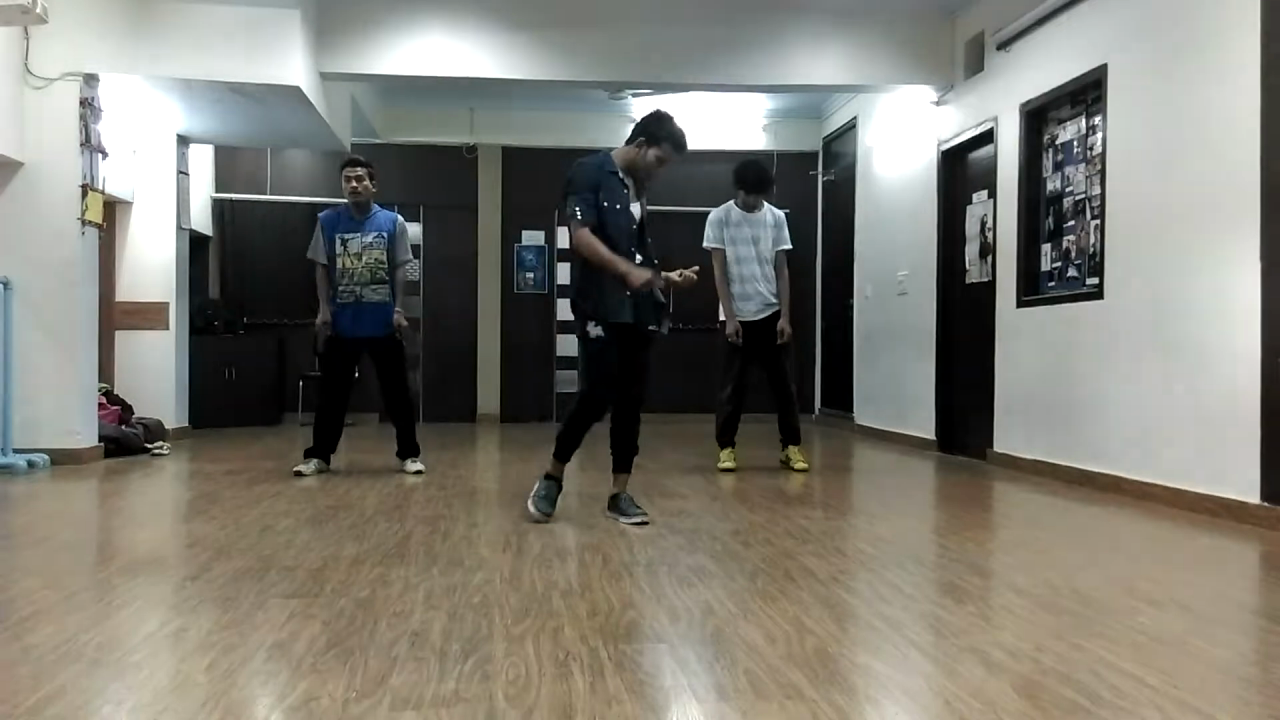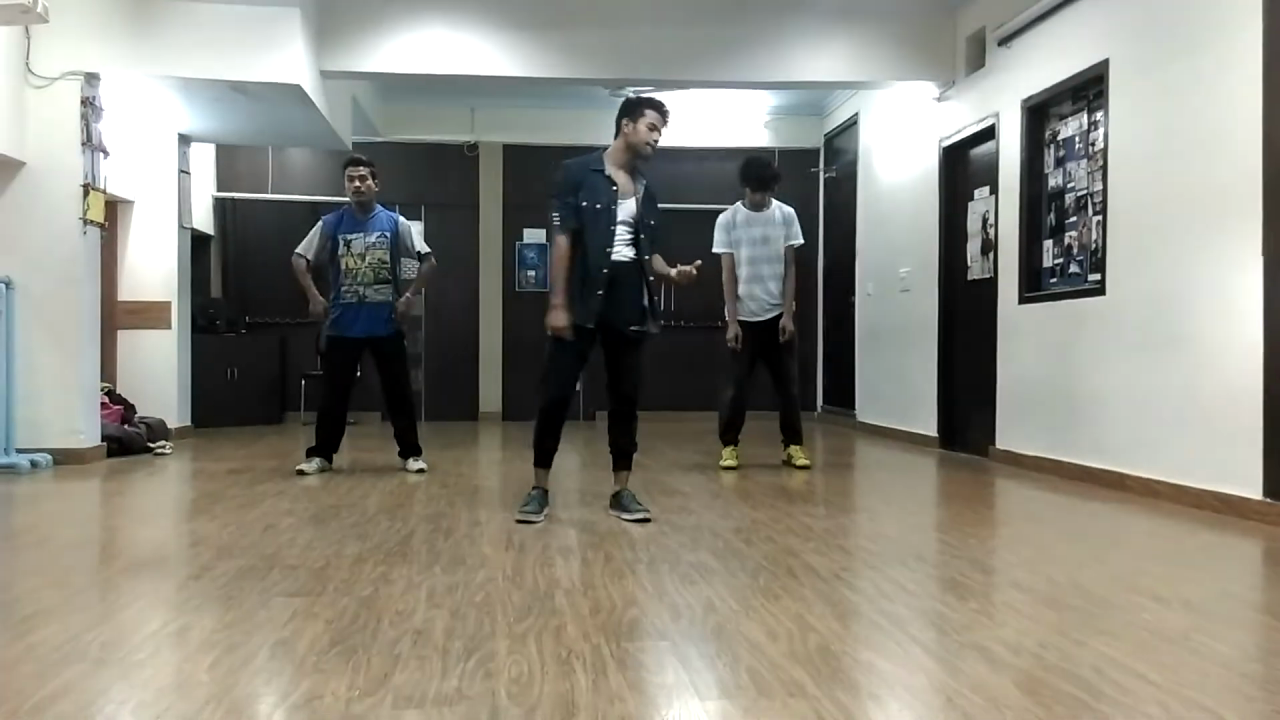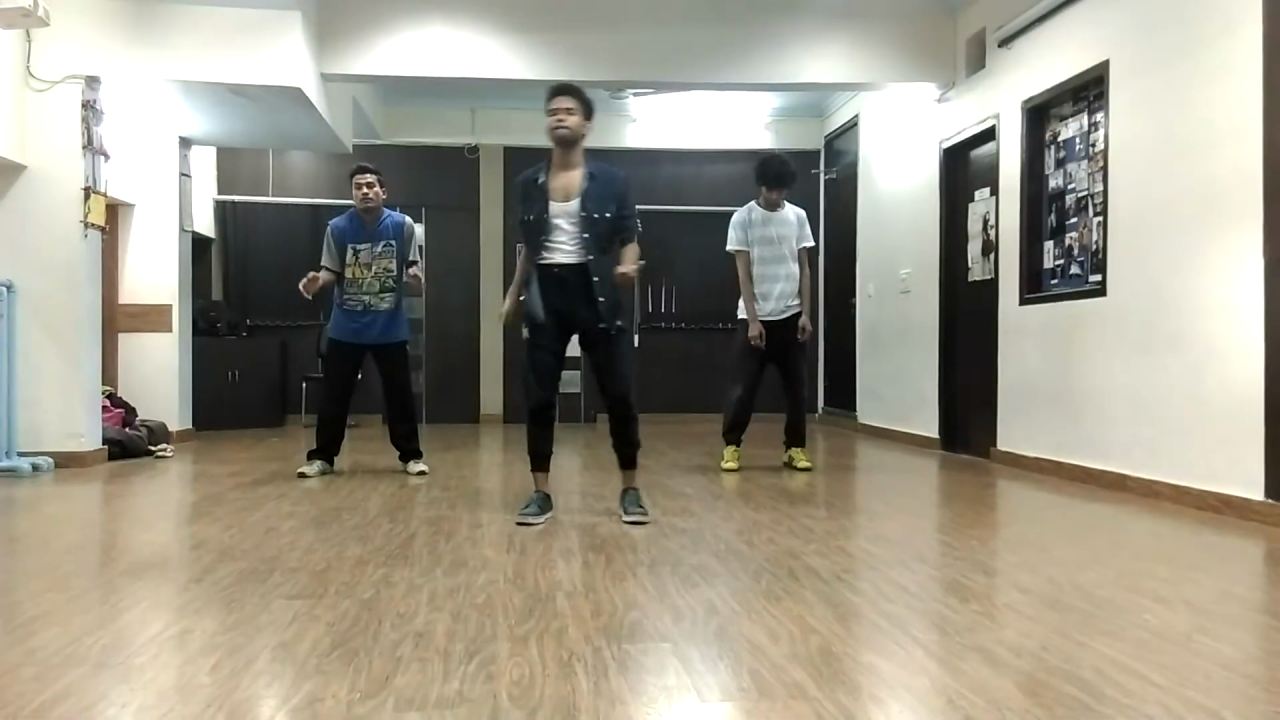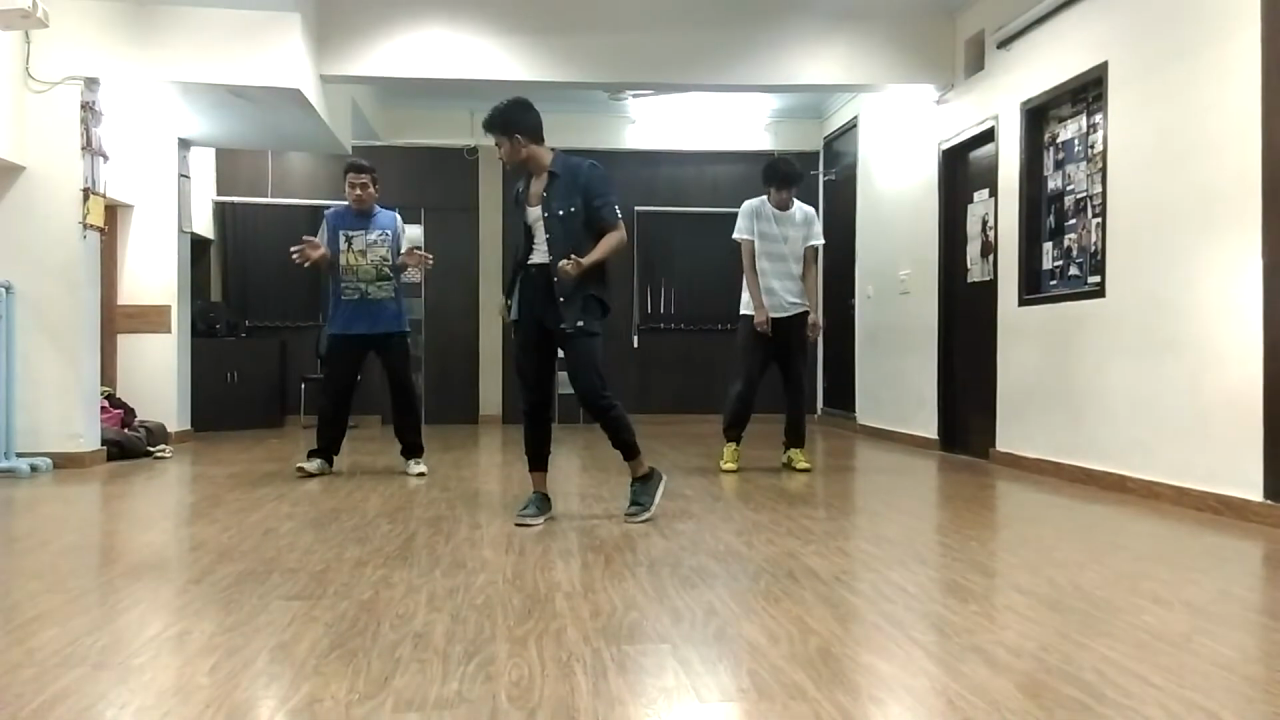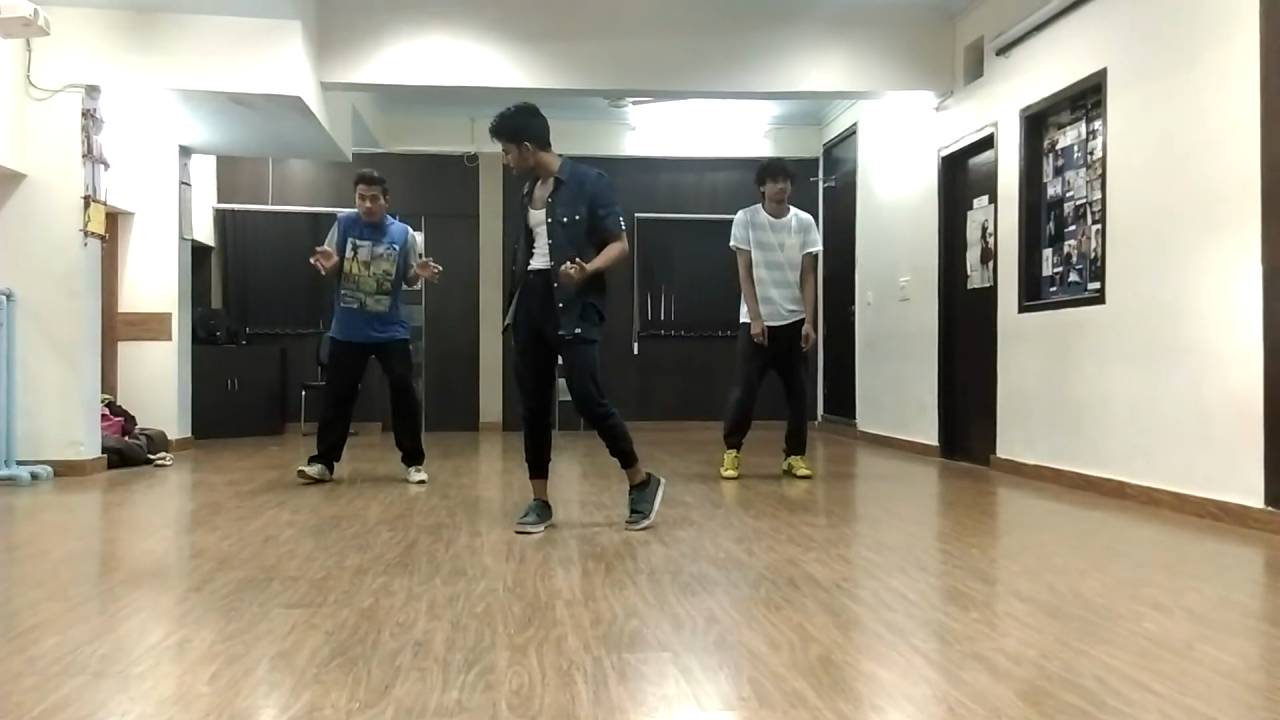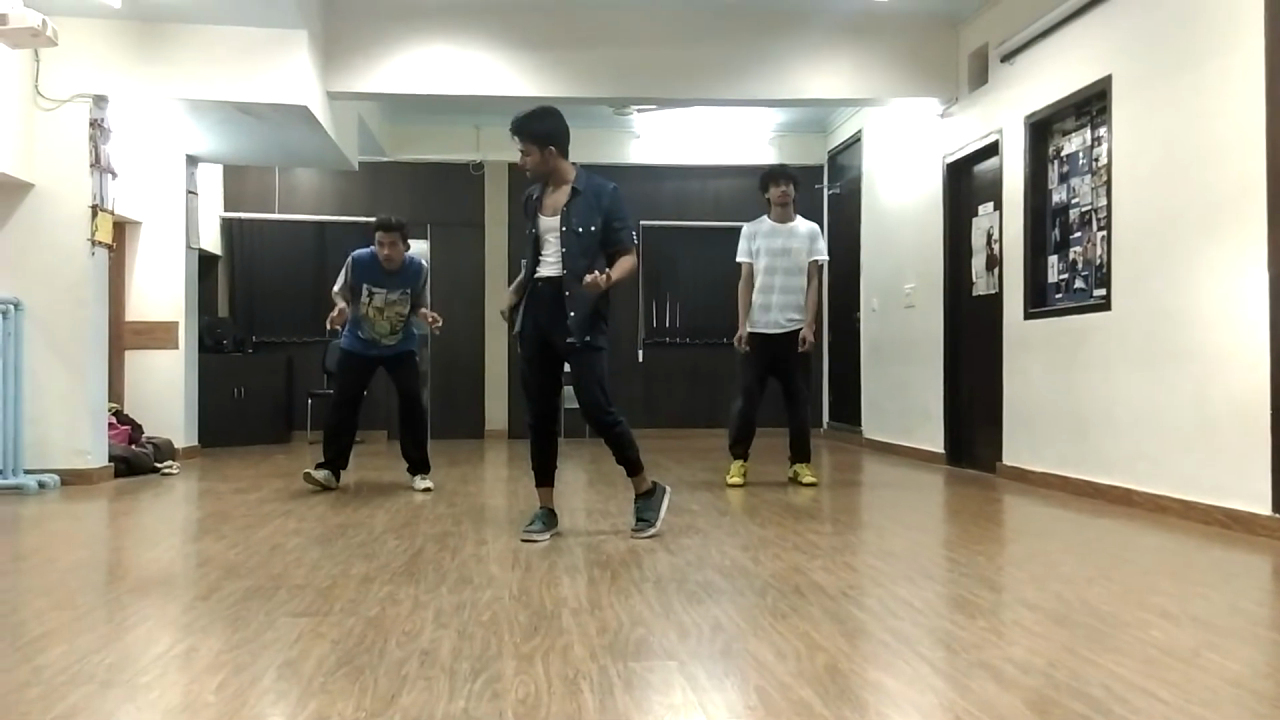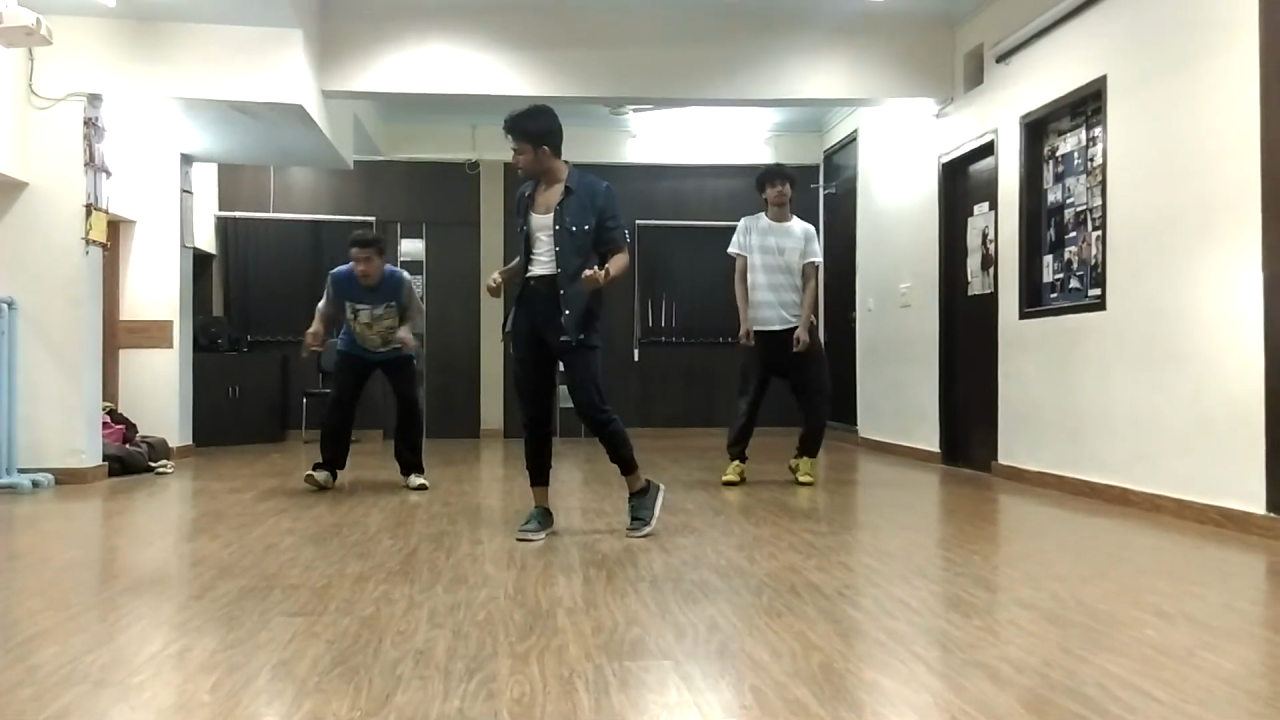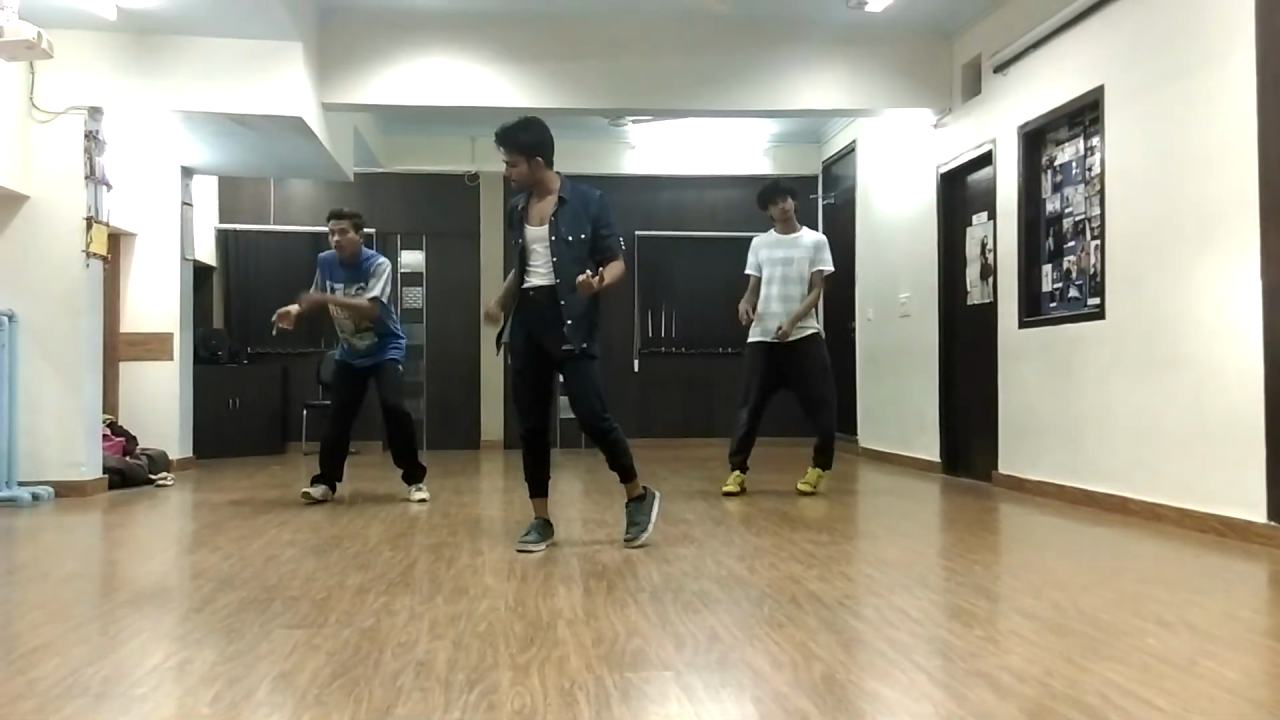
dt=0.4s
person 1, frame 1
left shoulder: (638, 187)
right shoulder: (590, 172)
right elbow: (580, 235)
left wrist: (663, 277)
right wrist: (627, 271)
left hip: (636, 303)
right hip: (601, 300)
left knee: (631, 398)
right knee: (598, 393)
left ankle: (619, 493)
right ankle: (552, 477)
person 1, frame 2
left shoulder: (645, 189)
right shoulder: (577, 173)
right elbow: (561, 240)
left wrist: (670, 272)
right wrist: (557, 304)
left hip: (628, 298)
right hip: (584, 296)
left knee: (625, 397)
right knee: (556, 393)
left ankle: (621, 491)
right ankle: (539, 489)
person 1, frame 3
left shoulder: (610, 181)
right shoulder: (529, 183)
left elbow: (628, 239)
left wrist: (627, 266)
right wrist: (514, 293)
left hip: (595, 294)
right hip: (546, 295)
left knee: (618, 393)
right knee: (539, 397)
left ankle: (629, 489)
right ankle: (541, 494)
person 1, frame 4
left shoulder: (583, 173)
right shoulder: (522, 188)
left elbow: (617, 233)
left wrist: (583, 264)
right wrist: (513, 297)
left hip: (574, 297)
right hip: (531, 296)
left knee: (591, 391)
right knee: (534, 399)
left ankle: (644, 474)
right ankle: (539, 494)
person 1, frame 5
left shoulder: (589, 182)
right shoulder: (528, 191)
left elbow: (619, 244)
left wrist: (586, 270)
right wrist: (514, 298)
left hip: (573, 304)
right hip: (531, 302)
left knee: (588, 399)
right knee: (533, 405)
left ankle: (642, 482)
right ankle: (540, 502)
person 1, frame 6
left shoulder: (602, 193)
right shoulder: (533, 197)
left elbow: (628, 255)
left wrist: (607, 279)
right wrist: (514, 293)
left hip: (580, 312)
right hip: (537, 310)
left knee: (596, 407)
right knee: (540, 413)
left ankle: (647, 490)
right ankle: (546, 510)
person 1, frame 7
left shoulder: (595, 192)
right shoulder: (525, 196)
left elbow: (621, 253)
left wrist: (604, 274)
right wrist: (505, 274)
left hip: (573, 309)
right hip: (529, 309)
left knee: (590, 405)
right knee: (534, 413)
left ankle: (641, 489)
right ankle: (541, 509)
person 1, frame 8
left shoulder: (588, 201)
right shoulder: (517, 208)
left elbow: (616, 261)
left wrist: (598, 282)
right wrist: (499, 302)
left hip: (571, 319)
right hip: (527, 319)
left knee: (592, 414)
right knee: (532, 424)
left ankle: (639, 496)
right ankle: (541, 520)
person 2, frame 1
left shoulder: (776, 218)
right shoulder: (719, 217)
left elbow: (782, 270)
right elbow: (719, 271)
left wrist: (784, 316)
right wrist: (730, 317)
left hip: (771, 314)
right hip: (737, 316)
left knee: (783, 383)
right knee: (733, 385)
left ankle: (791, 447)
right ankle: (726, 448)
person 2, frame 2
left shoulder: (786, 215)
right shoulder: (728, 220)
left elbow: (790, 268)
right elbow: (728, 274)
left wrist: (788, 314)
right wrist: (732, 321)
left hip: (777, 315)
right hip: (744, 317)
left knee: (787, 383)
right knee: (737, 385)
left ankle: (793, 445)
right ankle: (729, 446)
person 2, frame 3
left shoulder: (798, 217)
right shoulder: (742, 219)
left elbow: (804, 269)
right elbow: (743, 273)
left wrist: (805, 313)
right wrist: (753, 320)
left hip: (791, 316)
right hip: (755, 317)
left knee: (796, 385)
right knee: (744, 385)
left ankle: (795, 448)
right ankle: (731, 446)
person 2, frame 4
left shoulder: (808, 215)
right shoulder: (751, 210)
left elbow: (810, 267)
right elbow: (748, 263)
left wrist: (813, 311)
right wrist: (760, 308)
left hip: (795, 313)
right hip: (756, 312)
left knee: (797, 384)
right knee: (745, 382)
left ankle: (794, 448)
right ankle: (731, 445)
person 2, frame 5
left shoulder: (805, 222)
right shoulder: (745, 219)
left elbow: (808, 276)
right elbow: (744, 273)
left wrist: (809, 322)
right wrist: (755, 318)
left hip: (794, 321)
right hip: (755, 320)
left knee: (798, 391)
right knee: (744, 389)
left ankle: (795, 455)
right ankle: (731, 452)
person 2, frame 6
left shoulder: (810, 231)
right shoulder: (752, 230)
left elbow: (813, 281)
right elbow: (745, 281)
left wrist: (809, 325)
right wrist: (742, 325)
left hip: (795, 329)
right hip: (758, 329)
left knee: (799, 399)
right knee: (747, 398)
left ankle: (800, 463)
right ankle: (738, 462)
person 2, frame 7
left shoulder: (806, 231)
right shoulder: (748, 226)
left elbow: (810, 282)
right elbow: (740, 277)
left wrist: (804, 325)
right wrist: (744, 320)
left hip: (796, 326)
right hip: (760, 327)
left knee: (817, 391)
right knee: (750, 396)
left ankle: (803, 458)
right ankle: (737, 460)
person 2, frame 8
left shoulder: (816, 240)
right shoulder: (759, 244)
left elbow: (816, 291)
right elbow: (753, 289)
left wrist: (792, 321)
right wrist: (745, 304)
left hip: (805, 335)
right hip: (762, 338)
left knee: (822, 404)
right knee: (751, 406)
left ankle: (818, 467)
right ankle: (737, 470)
person 3, frame 1
left shoulder: (393, 222)
right shoulder: (328, 221)
left elbow: (400, 269)
right elbow: (321, 269)
left wrist: (398, 309)
right wrist: (323, 309)
left hip: (383, 323)
right hip: (342, 324)
left knee: (397, 391)
right knee: (332, 391)
left ankle: (409, 454)
right ankle: (319, 455)
person 3, frame 2
left shoulder: (395, 223)
right shoulder: (330, 224)
left elbow: (428, 260)
right elbow: (299, 259)
left wrist: (409, 296)
right wrist: (314, 297)
left hip: (386, 324)
right hip: (342, 324)
left knee: (399, 391)
right knee: (334, 392)
left ankle: (411, 453)
right ankle: (321, 454)
person 3, frame 3
left shoulder: (402, 225)
right shoulder: (338, 228)
left elbow: (411, 263)
right elbow: (332, 271)
left wrist: (413, 273)
right wrist: (318, 281)
left hip: (391, 328)
right hip: (346, 328)
left knee: (400, 394)
right knee: (334, 395)
left ankle: (411, 455)
right ankle: (323, 456)
person 3, frame 4
left shoulder: (392, 220)
right shoulder: (333, 218)
left elbow: (398, 263)
right elbow: (327, 262)
left wrist: (409, 260)
right wrist: (317, 256)
left hip: (389, 320)
right hip: (345, 322)
left knee: (403, 386)
right knee: (336, 389)
left ankle: (413, 454)
right ankle: (322, 455)
person 3, frame 5
left shoulder: (402, 233)
right shoulder: (344, 224)
left elbow: (408, 279)
right elbow: (332, 267)
left wrist: (419, 271)
right wrist: (329, 263)
left hip: (391, 329)
right hip: (348, 329)
left knee: (404, 391)
right knee: (338, 393)
left ankle: (414, 462)
right ankle: (323, 462)
person 3, frame 6
left shoulder: (418, 268)
right shoulder: (358, 261)
left elbow: (418, 305)
right elbow: (340, 292)
left wrist: (425, 315)
right wrist: (341, 307)
left hip: (400, 345)
right hip: (357, 343)
left knee: (412, 400)
right knee: (343, 401)
left ankle: (419, 471)
right ankle: (330, 469)
person 3, frame 7
left shoulder: (400, 280)
right shoulder: (339, 278)
left elbow: (414, 313)
right elbow: (326, 308)
left wrist: (406, 330)
right wrist: (317, 326)
left hip: (395, 350)
right hip: (354, 349)
left knee: (409, 401)
right knee: (340, 402)
left ankle: (412, 469)
right ankle: (327, 468)
person 3, frame 8
left shoulder: (378, 264)
right shoulder: (325, 261)
left elbow: (372, 307)
right elbow: (318, 298)
left wrist: (330, 299)
right wrist: (296, 309)
left hip: (385, 349)
right hip: (349, 353)
left knee: (394, 407)
right knee: (338, 415)
left ankle: (414, 479)
right ankle: (326, 482)
